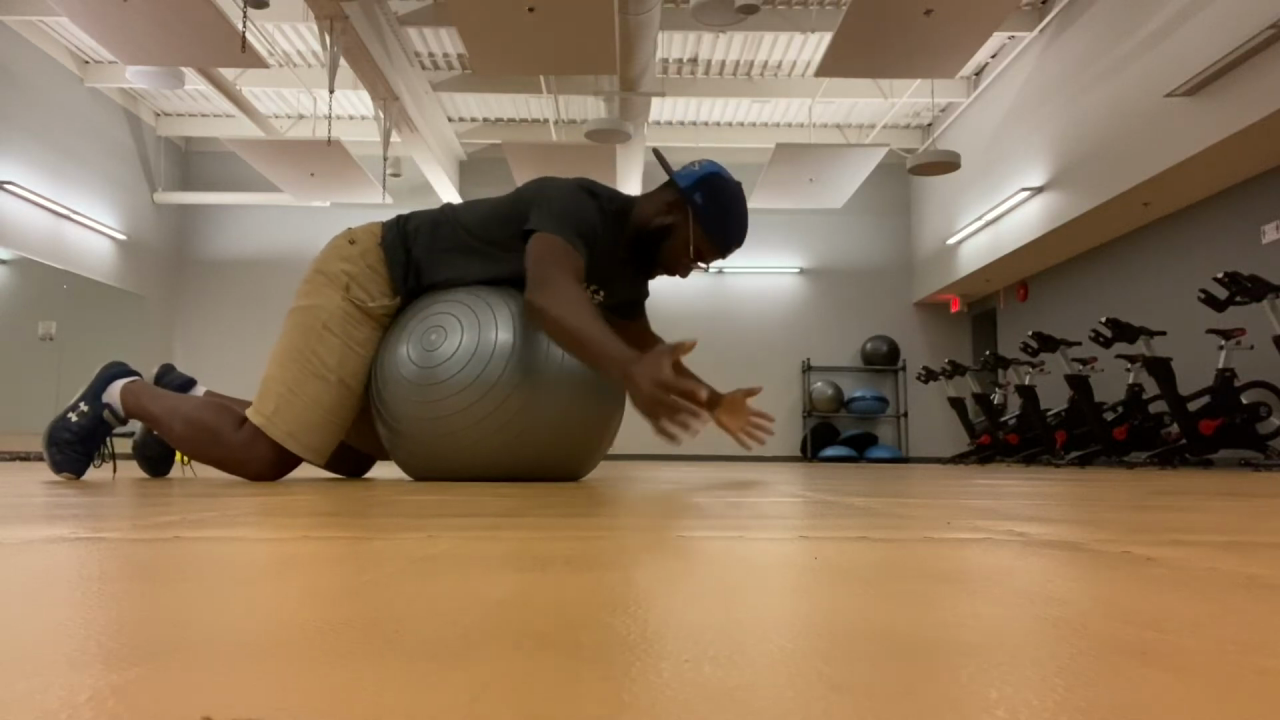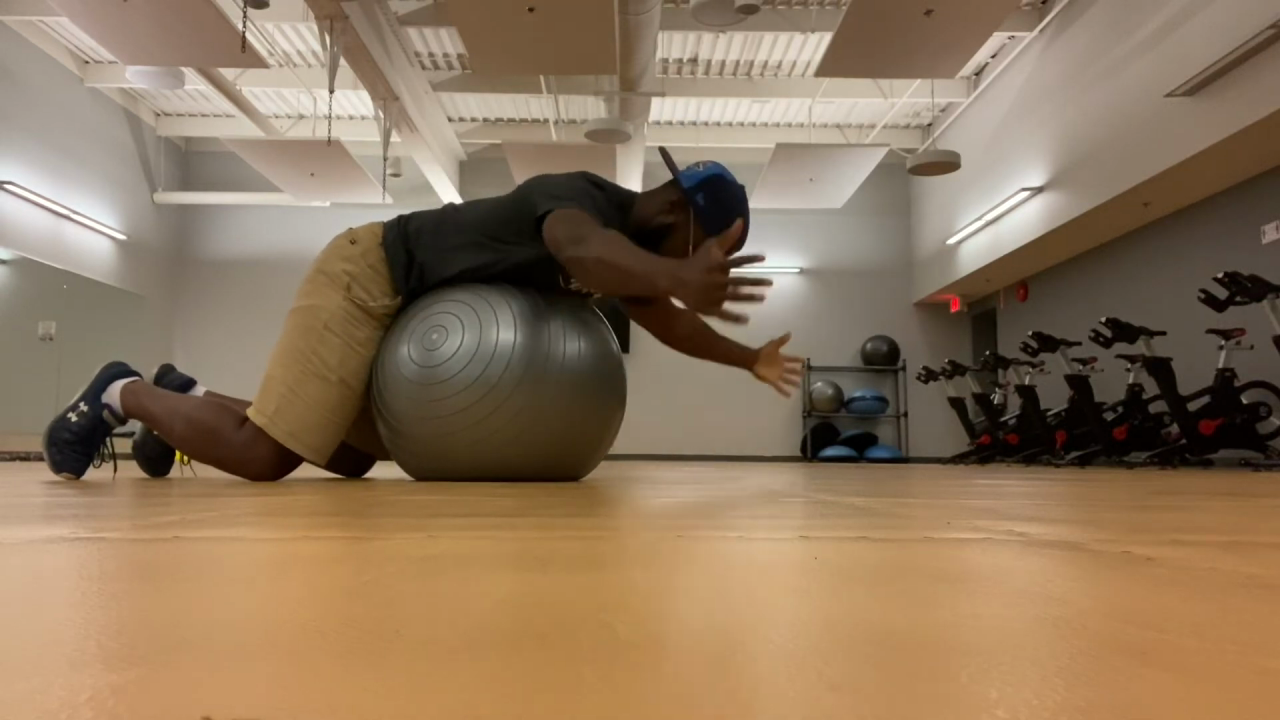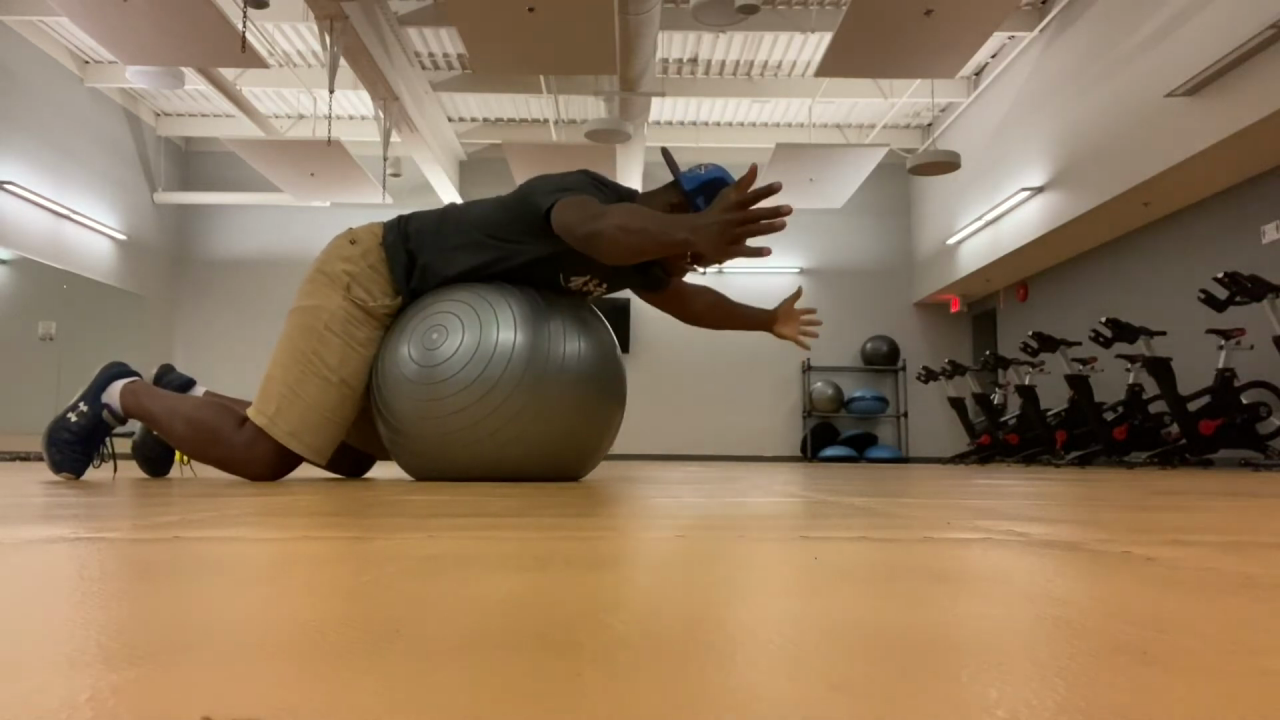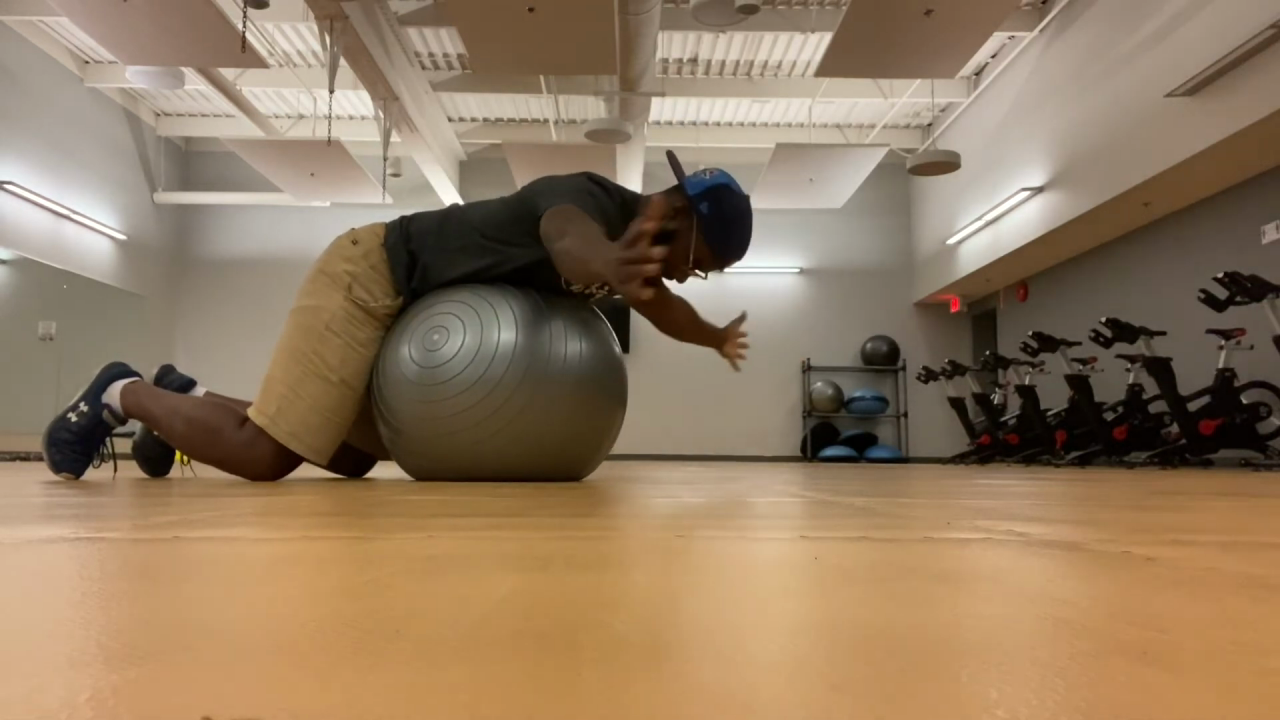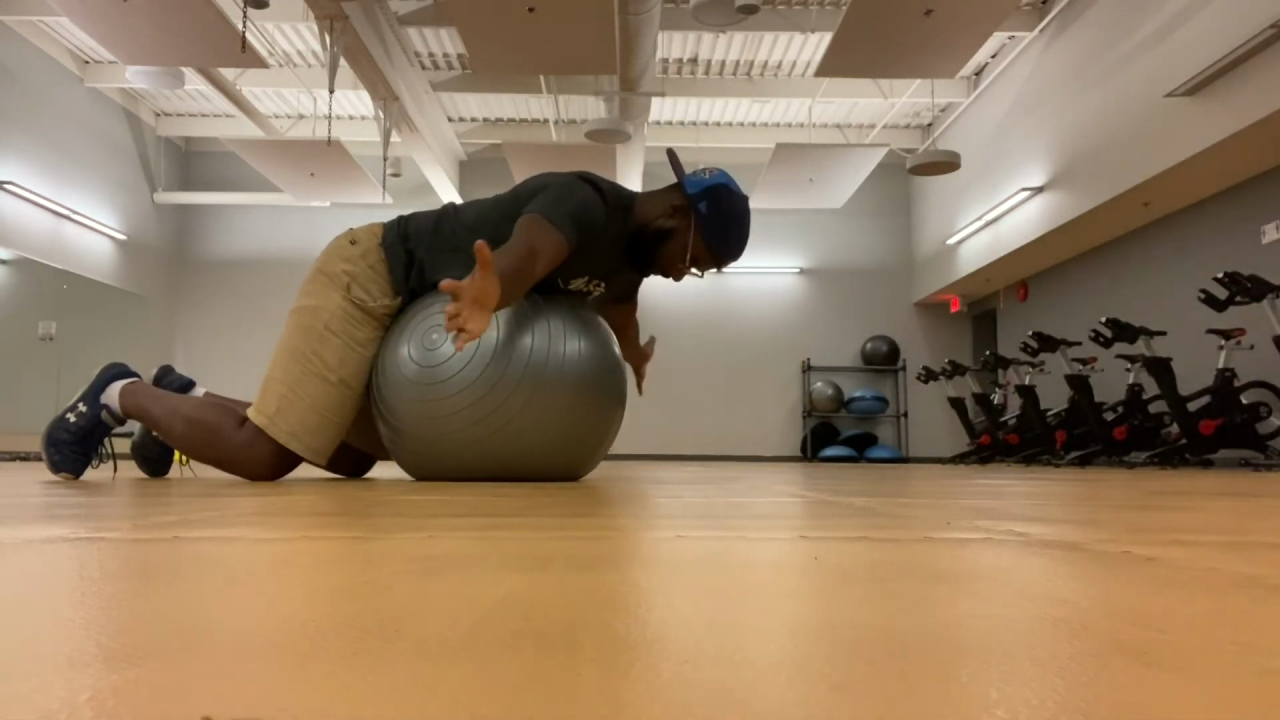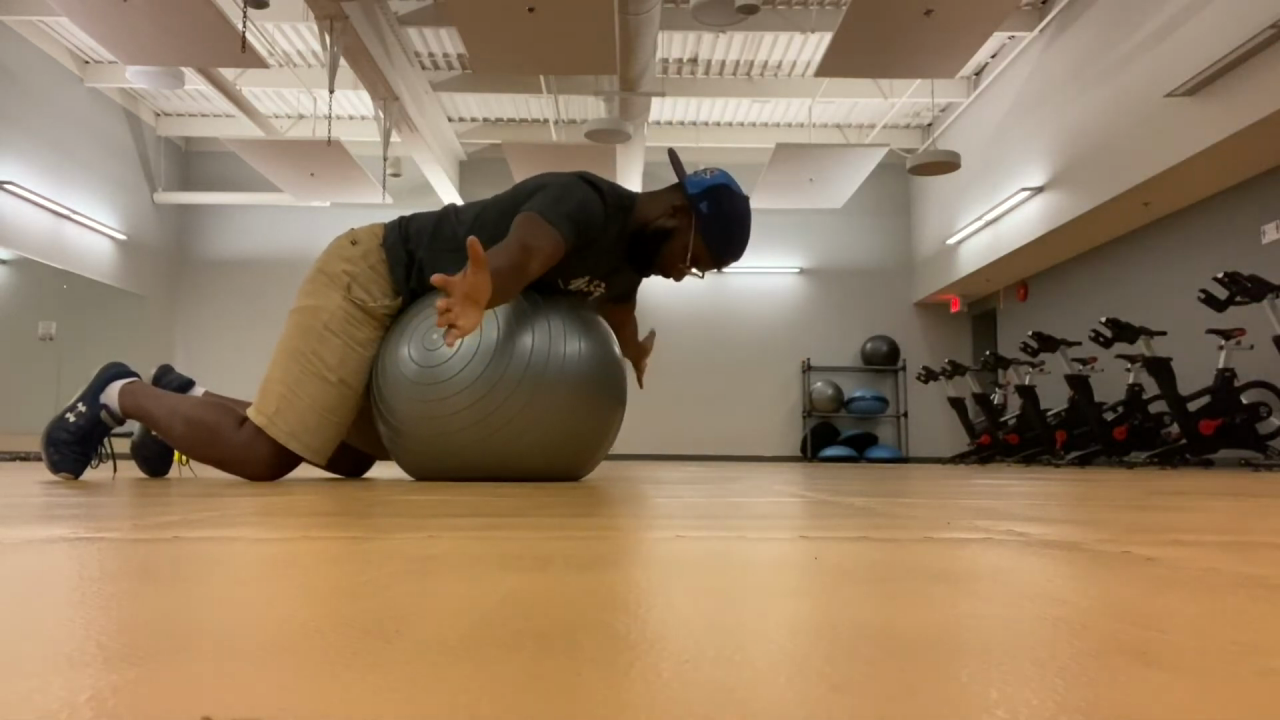
dt=0.3s
person 1, frame 1
left shoulder: (626, 265)
right shoulder: (578, 207)
left elbow: (640, 341)
right elbow: (550, 295)
left wrist: (711, 401)
right wrist: (632, 374)
left hip: (414, 311)
right hip: (370, 276)
left knee: (349, 456)
right knee: (261, 454)
left ankle: (186, 395)
right ankle: (125, 393)
person 1, frame 2
left shoulder: (629, 241)
right shoulder: (581, 199)
left elbow: (664, 314)
right elbow: (584, 253)
left wrist: (749, 356)
right wrist: (681, 274)
left hip: (412, 313)
right hip: (369, 279)
left knee: (349, 457)
right knee: (261, 455)
left ankle: (188, 395)
right ankle: (124, 394)
person 1, frame 3
left shoulder: (632, 250)
right shoulder: (584, 195)
left elbow: (684, 301)
right elbow: (602, 231)
left wrist: (766, 320)
right wrist: (695, 231)
left hip: (412, 309)
right hip: (371, 277)
left knee: (350, 456)
right knee: (264, 454)
left ankle: (188, 396)
right ankle: (127, 393)
person 1, frame 4
left shoulder: (633, 236)
right shoulder: (590, 202)
left elbow: (655, 302)
right elbow: (566, 246)
left wrist: (713, 337)
right wrist: (606, 261)
left hip: (409, 310)
right hip: (371, 278)
left knee: (348, 456)
right knee: (262, 454)
left ankle: (188, 395)
right ankle: (125, 394)
person 1, frame 5
left shoulder: (629, 255)
right shoulder: (583, 205)
left elbow: (618, 313)
right elbow: (525, 255)
left wrist: (636, 355)
right wrist: (488, 291)
left hip: (405, 306)
right hip: (371, 277)
left knee: (350, 458)
right knee: (260, 455)
left ankle: (182, 396)
right ankle: (124, 395)
person 1, frame 6
left shoulder: (628, 253)
right shoulder: (583, 204)
left elbow: (617, 312)
right elbow: (519, 253)
left wrist: (636, 355)
right wrist: (483, 291)
left hip: (410, 305)
right hip: (369, 277)
left knee: (349, 455)
right knee: (261, 454)
left ankle: (183, 395)
right ankle: (123, 394)
